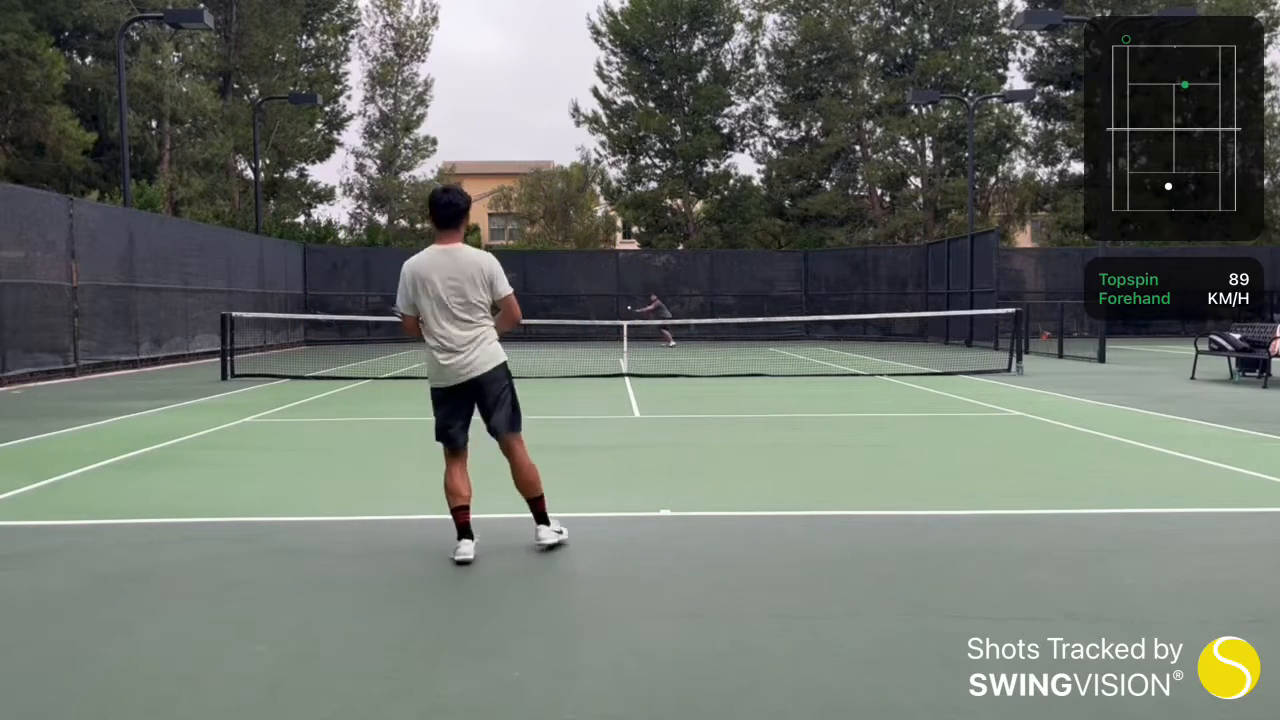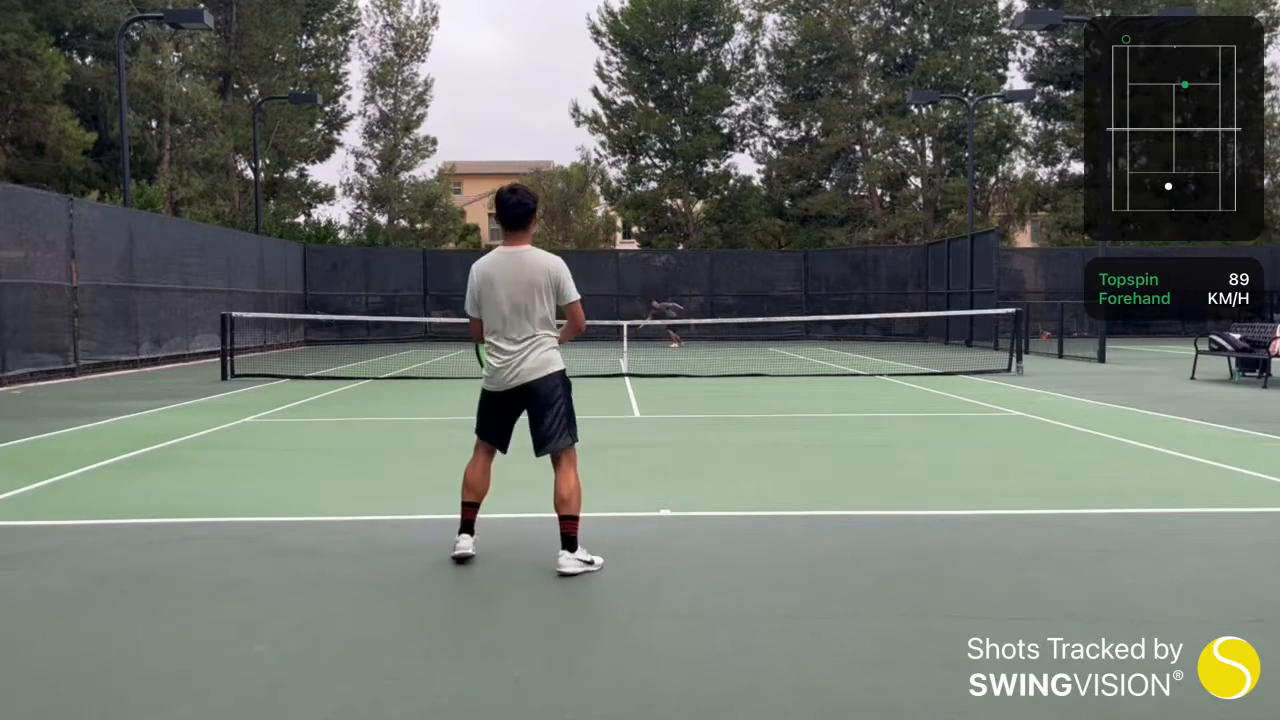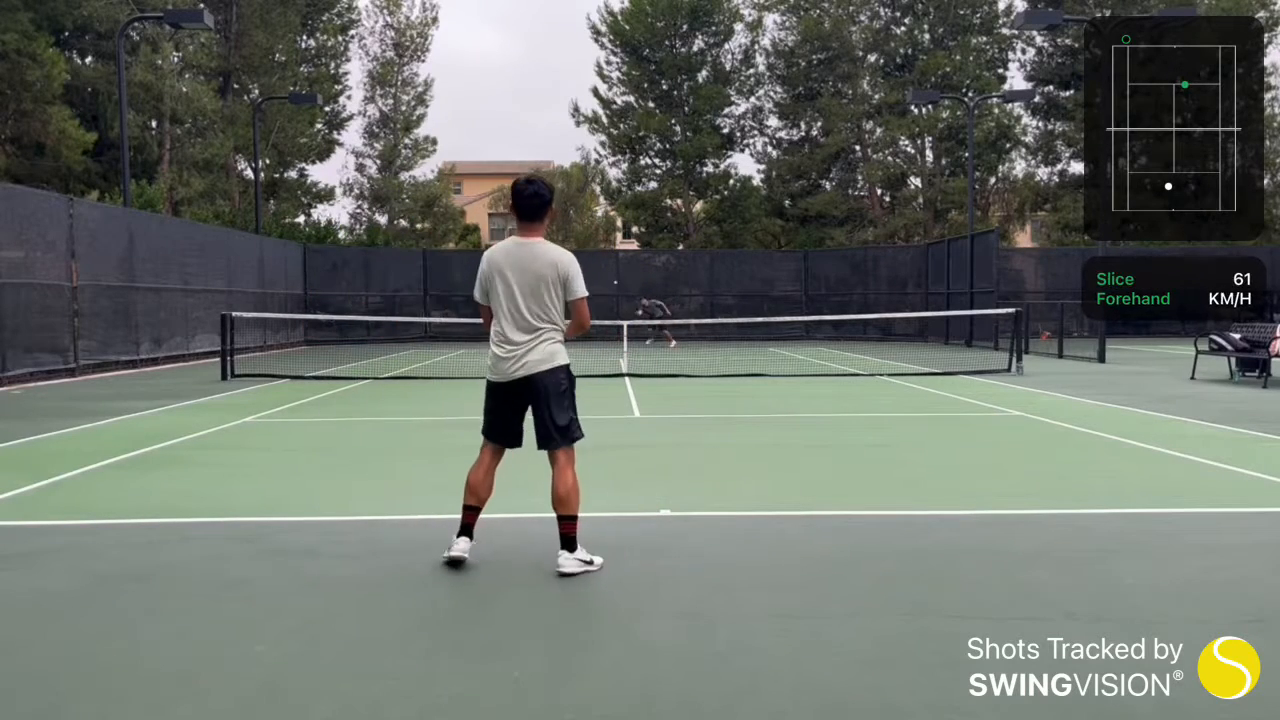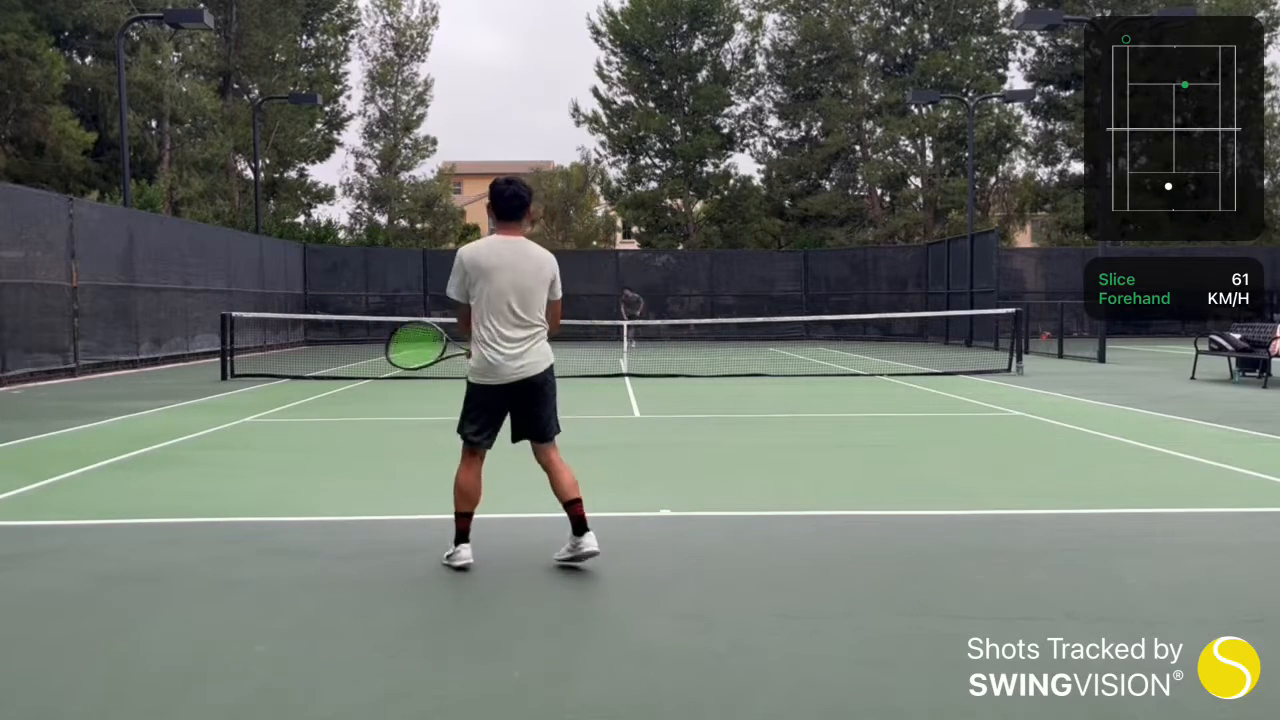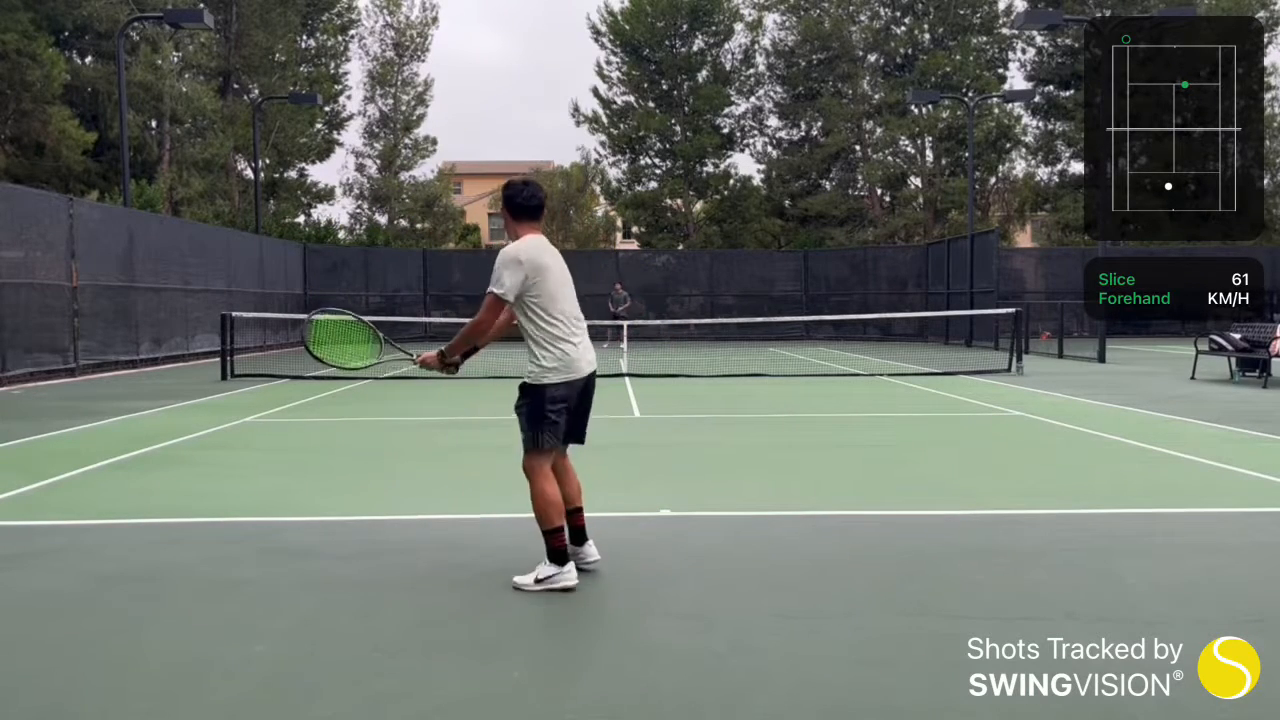
dt=0.4s
person 1, frame 1
left shoulder: (412, 268)
right shoulder: (485, 261)
left elbow: (412, 329)
right elbow: (513, 317)
left hip: (444, 375)
right hip: (489, 366)
left knee: (455, 457)
right knee: (513, 447)
left ankle: (465, 540)
right ankle: (543, 526)
person 1, frame 2
left shoulder: (479, 269)
right shoulder: (552, 265)
left elbow: (477, 332)
right elbow: (578, 324)
left hip: (499, 377)
right hip: (545, 374)
left knee: (483, 452)
right knee: (565, 460)
left ankle: (465, 536)
right ankle: (570, 551)
person 1, frame 3
left shoulder: (491, 257)
right shoulder: (562, 259)
left elbow: (487, 319)
right elbow: (582, 323)
left hip: (502, 370)
right hip: (549, 367)
left knee: (490, 453)
right knee: (563, 458)
left ankle: (463, 539)
right ankle: (569, 551)
person 1, frame 4
left shoulder: (468, 255)
right shoulder: (545, 259)
left elbow: (464, 318)
left hip: (488, 372)
right hip: (537, 368)
left knee: (471, 456)
right knee: (548, 452)
left ankle: (461, 545)
right ankle: (582, 534)
person 1, frame 5
left shoulder: (515, 254)
right shoulder: (548, 252)
left elbow: (485, 320)
right elbow: (508, 319)
left wrist: (444, 355)
right wrist: (462, 353)
left hip: (553, 373)
right hip: (580, 367)
left knee: (537, 465)
right knee: (556, 457)
left ankle: (559, 566)
right ankle: (581, 545)
